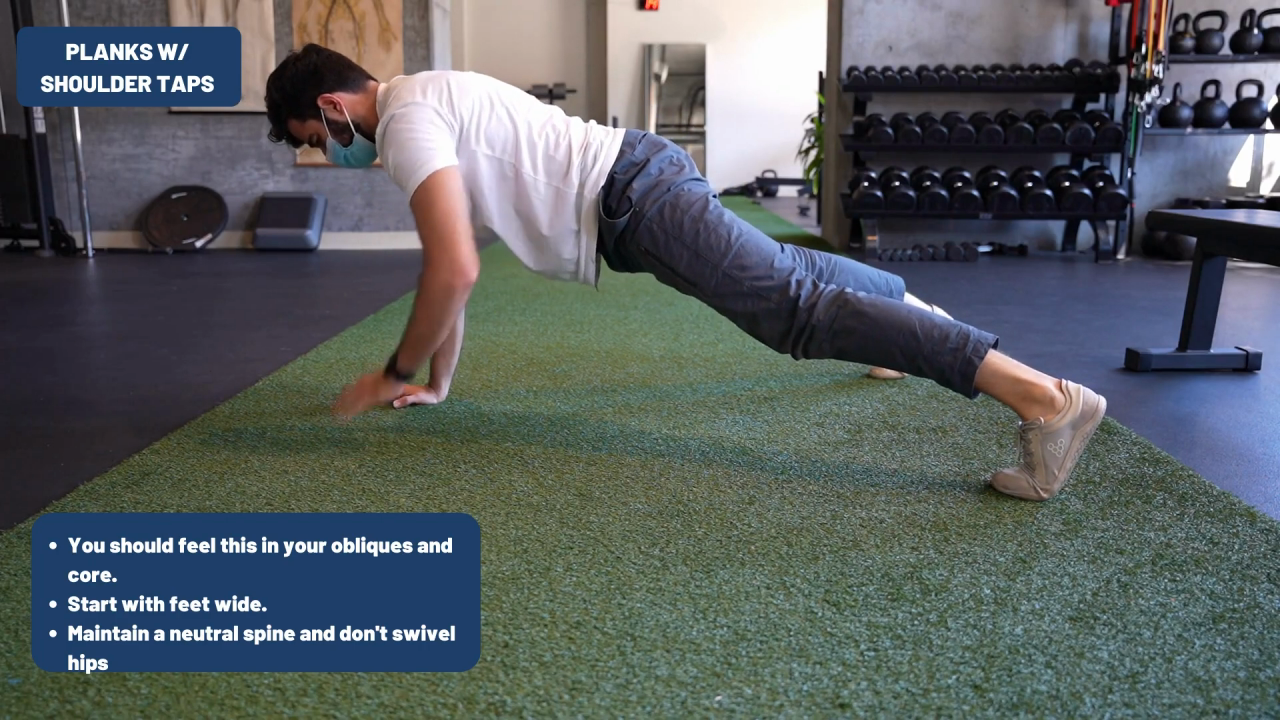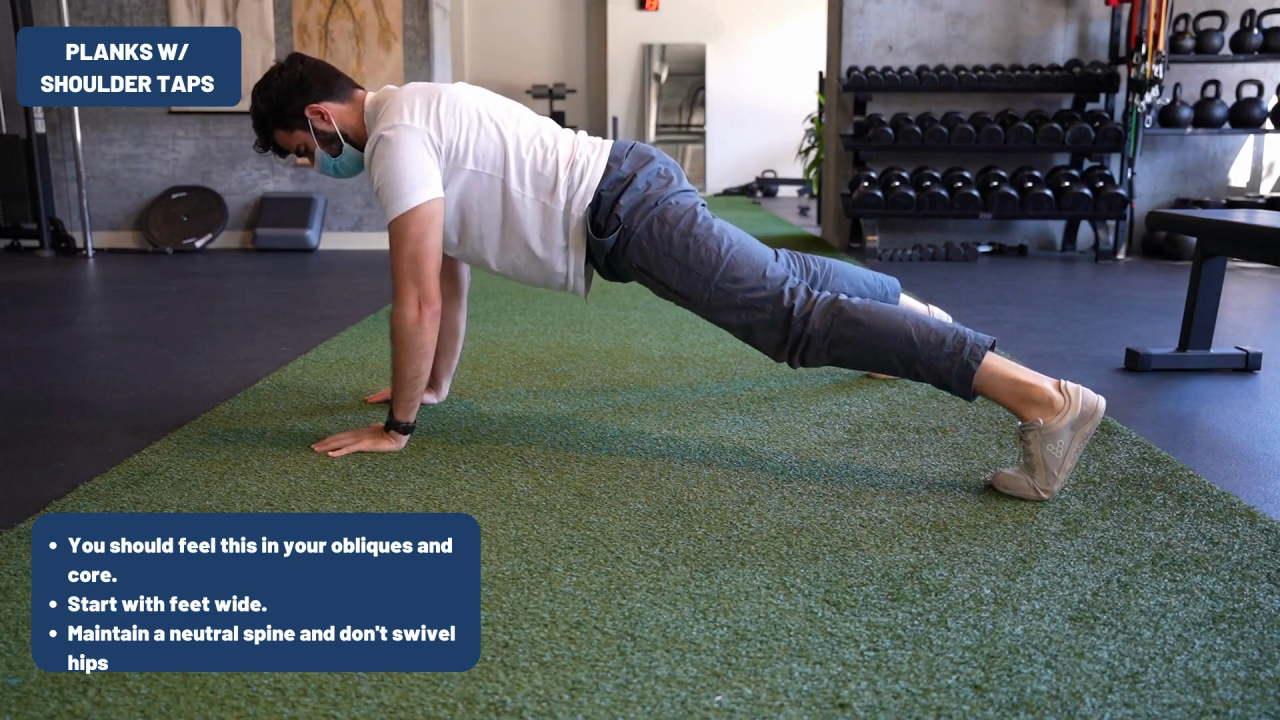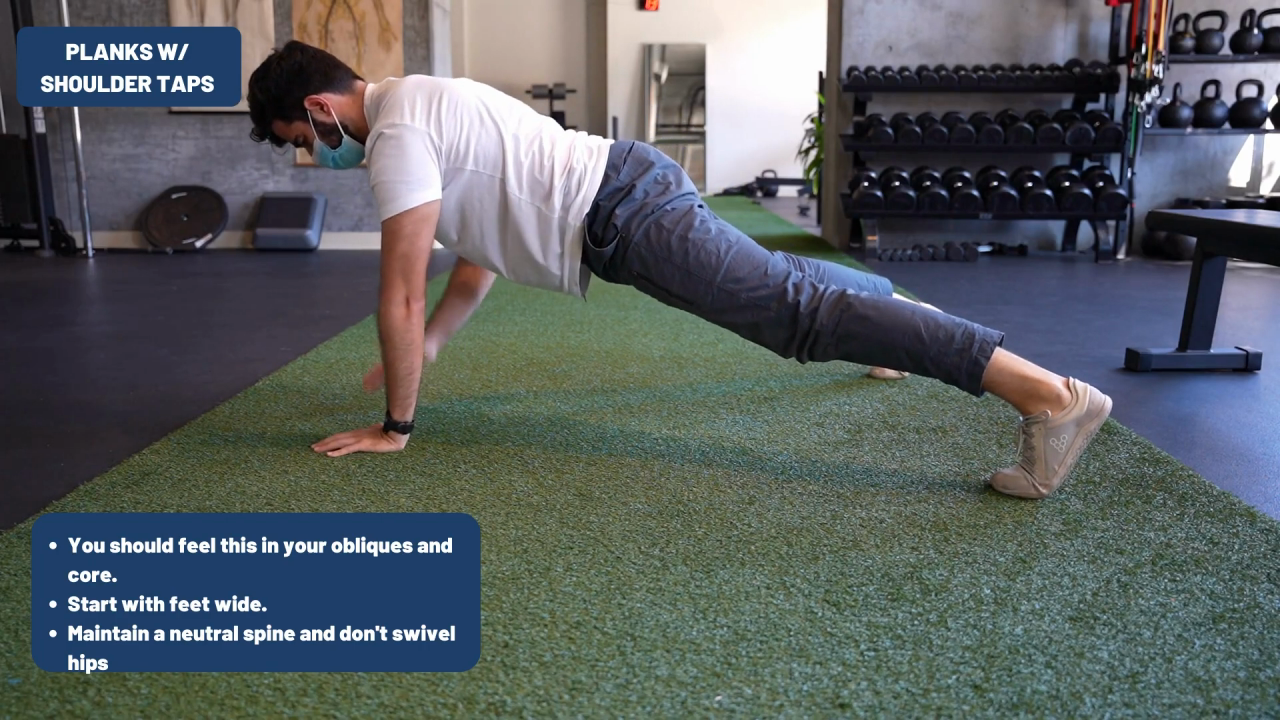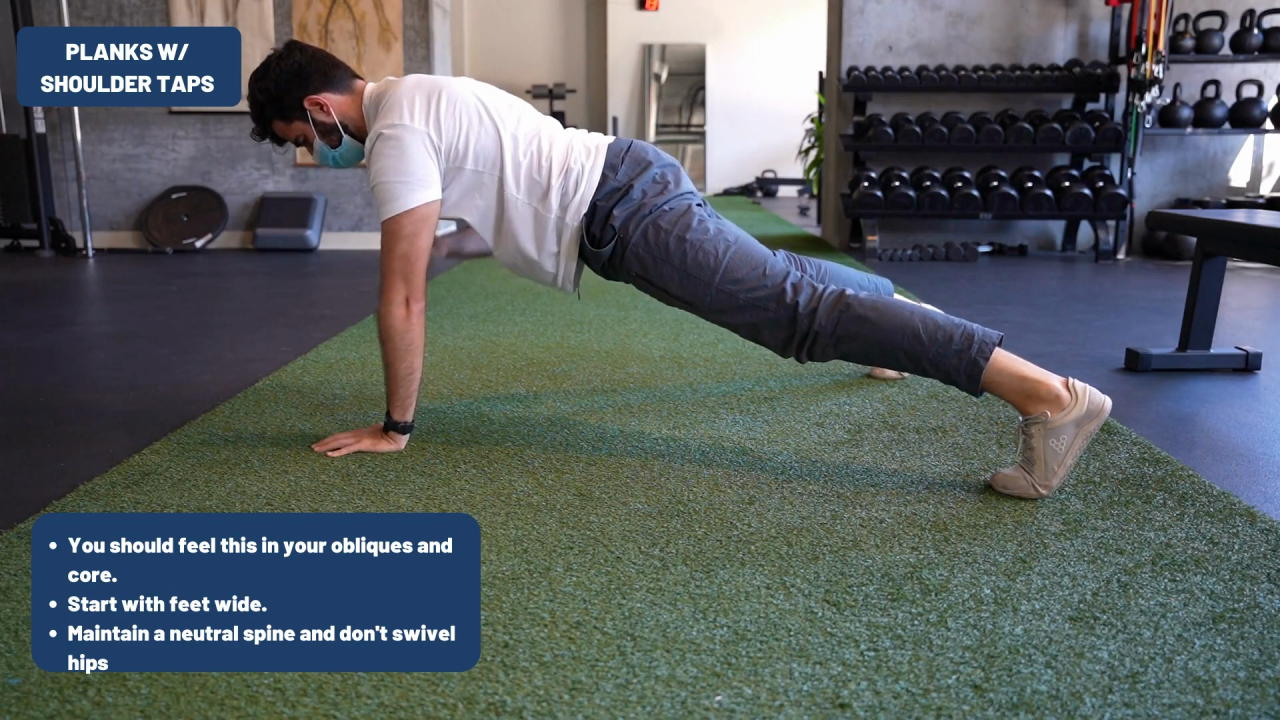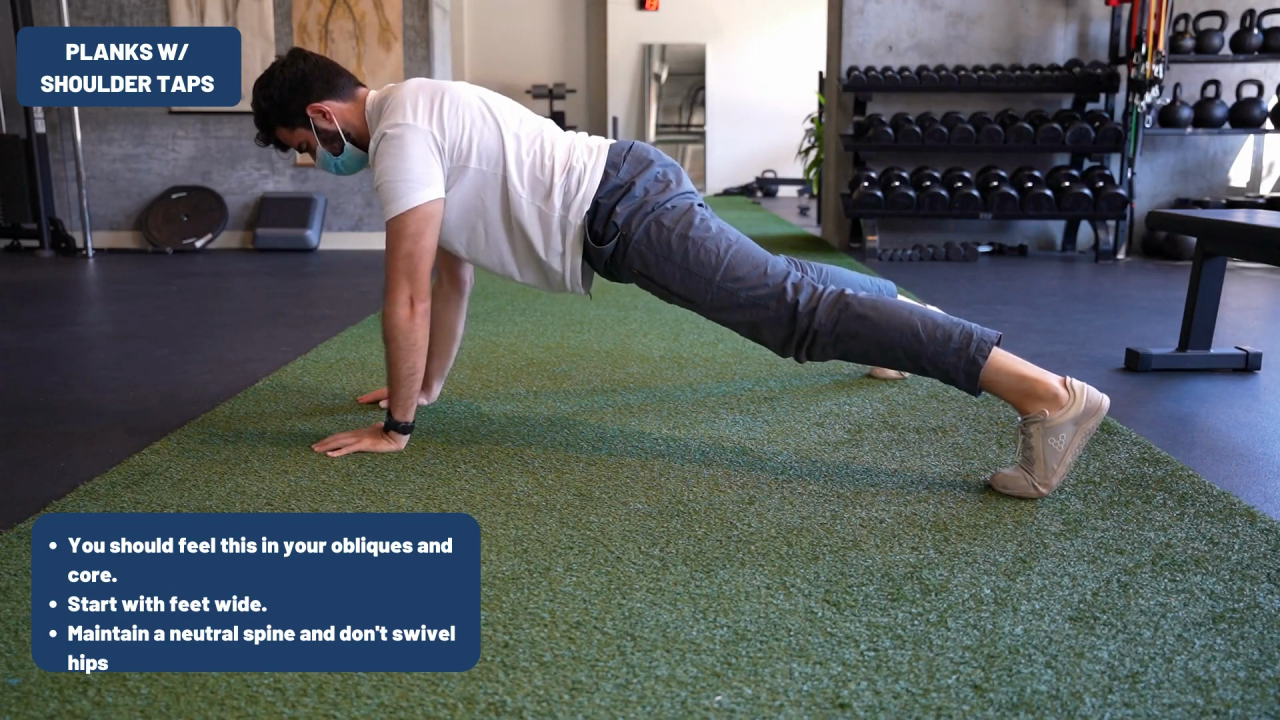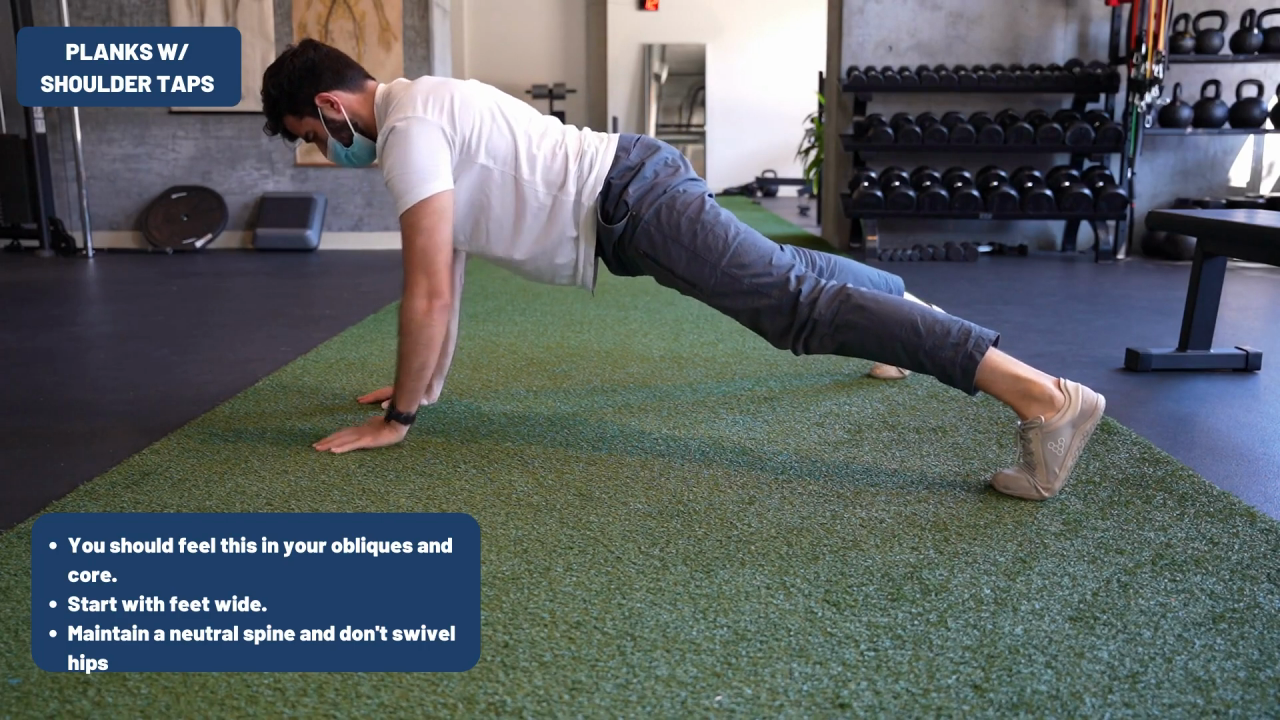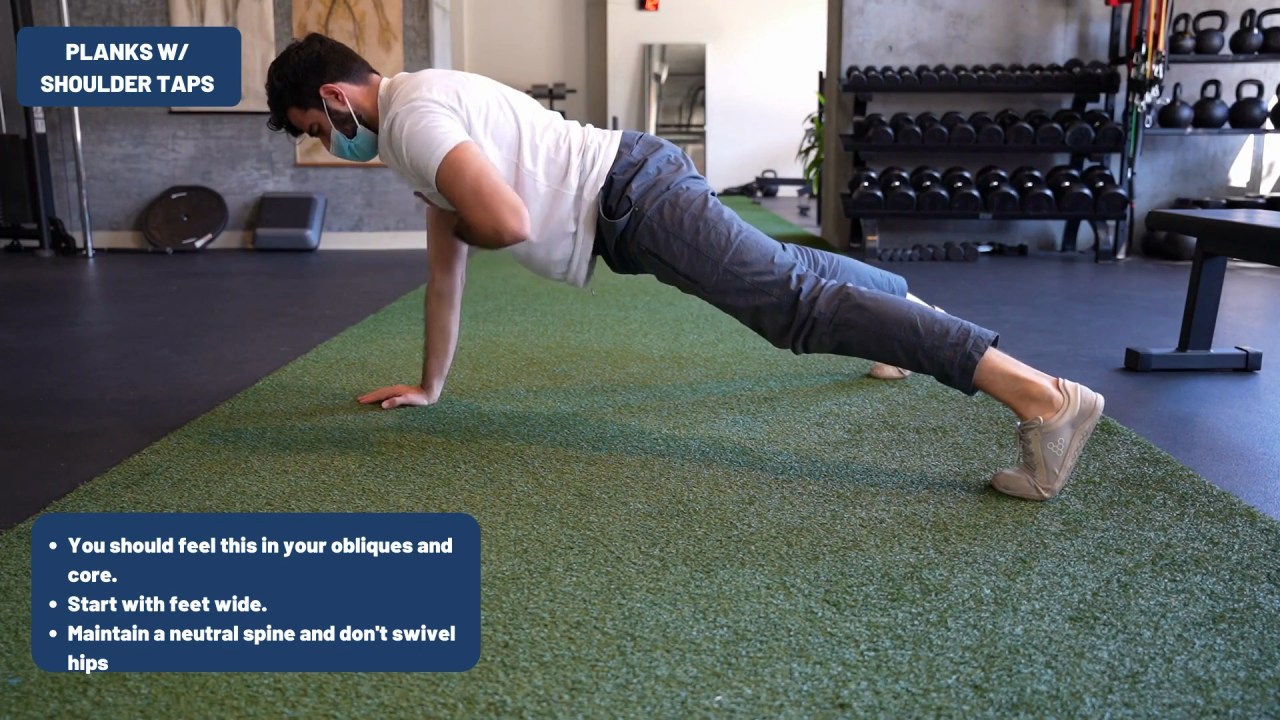
dt=0.3s
person 1, frame 1
left shoulder: (405, 122)
right shoulder: (424, 111)
left elbow: (455, 270)
right elbow: (452, 260)
left wrist: (395, 372)
right wrist: (437, 381)
left hip: (635, 197)
right hip: (639, 188)
left knee: (795, 308)
right knee: (780, 270)
left ankle: (1044, 397)
right ankle: (909, 304)
person 1, frame 2
left shoulder: (394, 136)
right shoulder: (414, 116)
left elbow: (419, 296)
right elbow: (449, 275)
left wrist: (396, 425)
right wrist: (436, 383)
left hip: (625, 211)
right hip: (631, 190)
left knee: (788, 316)
right knee: (774, 275)
left ankle: (1041, 399)
right ankle: (909, 307)
person 1, frame 3
left shoulder: (395, 136)
right shoulder: (417, 103)
left elbow: (400, 296)
right elbow: (482, 246)
left wrist: (395, 425)
right wrist: (434, 339)
left hip: (626, 217)
right hip: (629, 185)
left knee: (795, 311)
right knee: (776, 277)
left ankle: (1050, 394)
right ankle: (899, 304)
person 1, frame 4
left shoulder: (394, 135)
right shoulder: (416, 101)
left elbow: (402, 300)
left wrist: (395, 426)
right wrist: (433, 240)
left hip: (621, 215)
right hip: (629, 178)
left knee: (793, 310)
right knee: (778, 279)
left ankle: (1048, 395)
right ankle: (902, 307)
person 1, frame 5
left shoulder: (397, 137)
right shoulder: (417, 109)
left elbow: (406, 296)
right elbow: (449, 272)
left wrist: (395, 424)
right wrist: (429, 383)
left hip: (625, 213)
right hip: (629, 190)
left knee: (793, 311)
right knee: (776, 281)
left ankle: (1047, 394)
right ankle: (905, 307)
person 1, frame 6
left shoulder: (406, 130)
right shoulder: (420, 108)
left elbow: (428, 288)
right elbow: (449, 272)
left wrist: (397, 417)
right wrist: (430, 383)
left hip: (631, 201)
right hip: (633, 190)
left knee: (794, 302)
right knee: (785, 270)
left ankle: (1042, 395)
right ankle: (906, 305)
person 1, frame 7
left shoulder: (412, 117)
right shoulder: (417, 111)
left elbow: (506, 221)
right elbow: (444, 253)
left wrist: (455, 246)
right wrist: (430, 382)
left hip: (634, 196)
right hip: (633, 194)
left knee: (795, 300)
right knee: (782, 269)
left ankle: (1043, 396)
right ankle: (911, 306)
